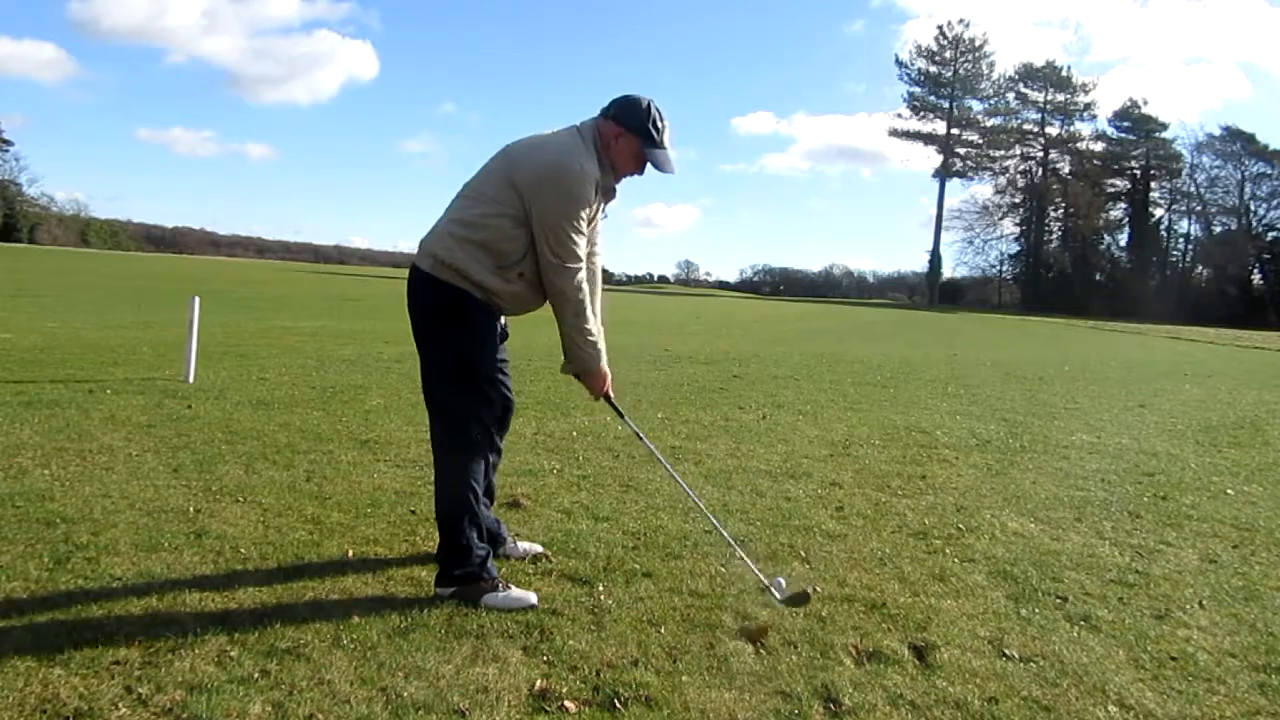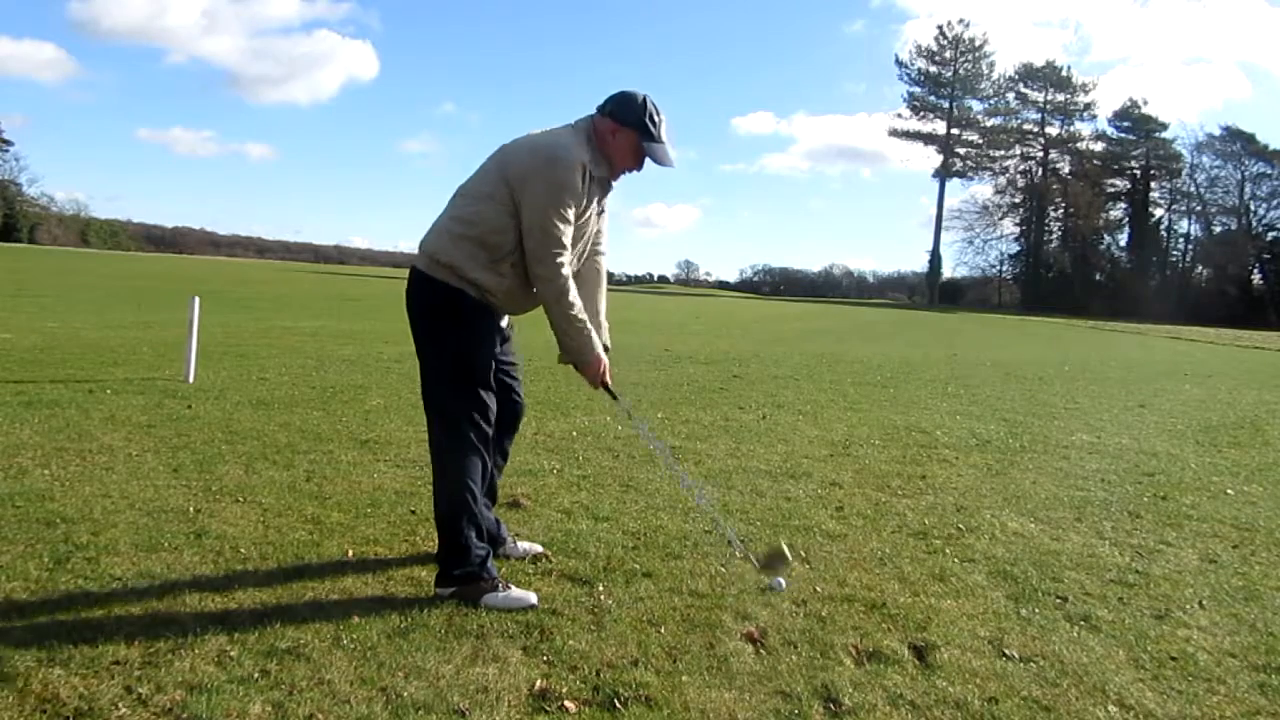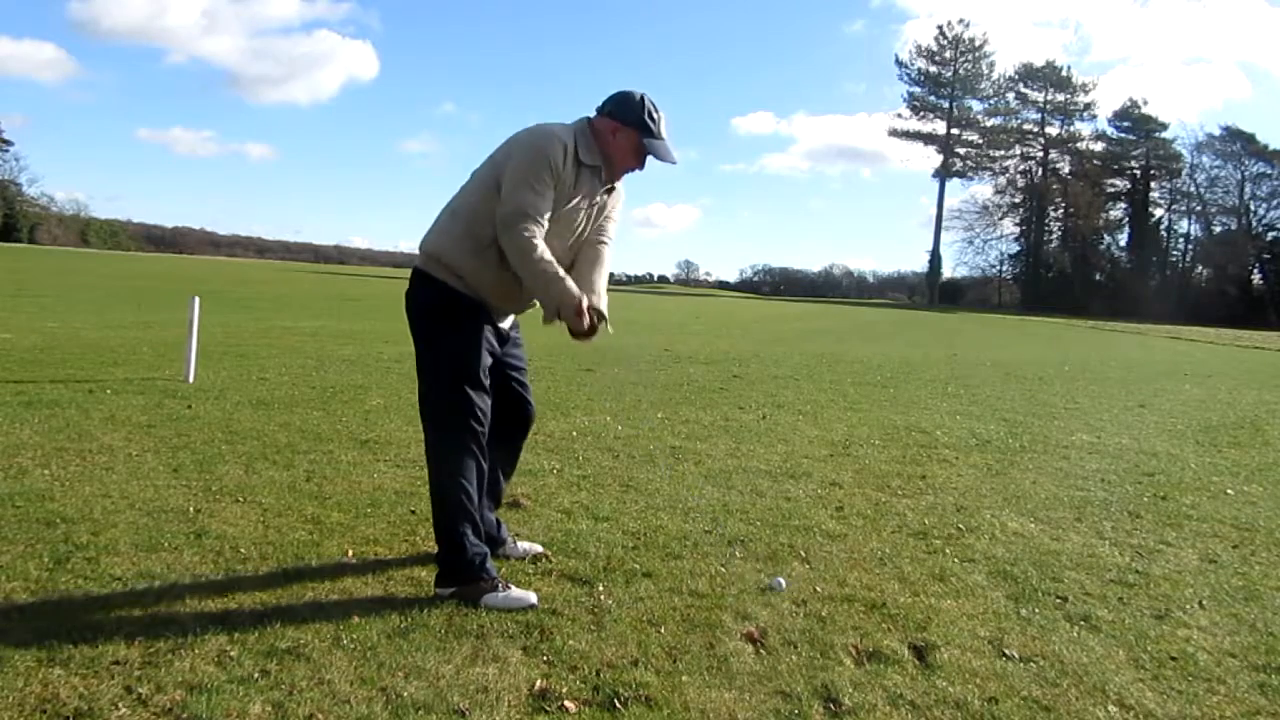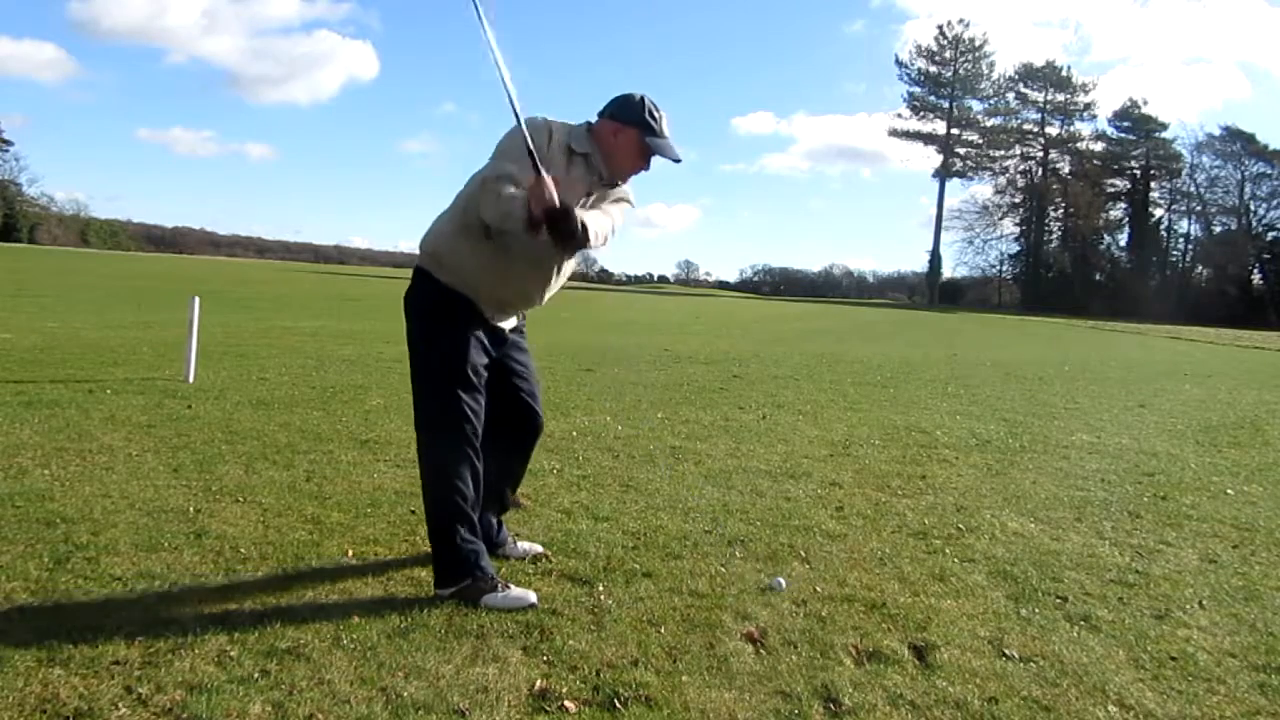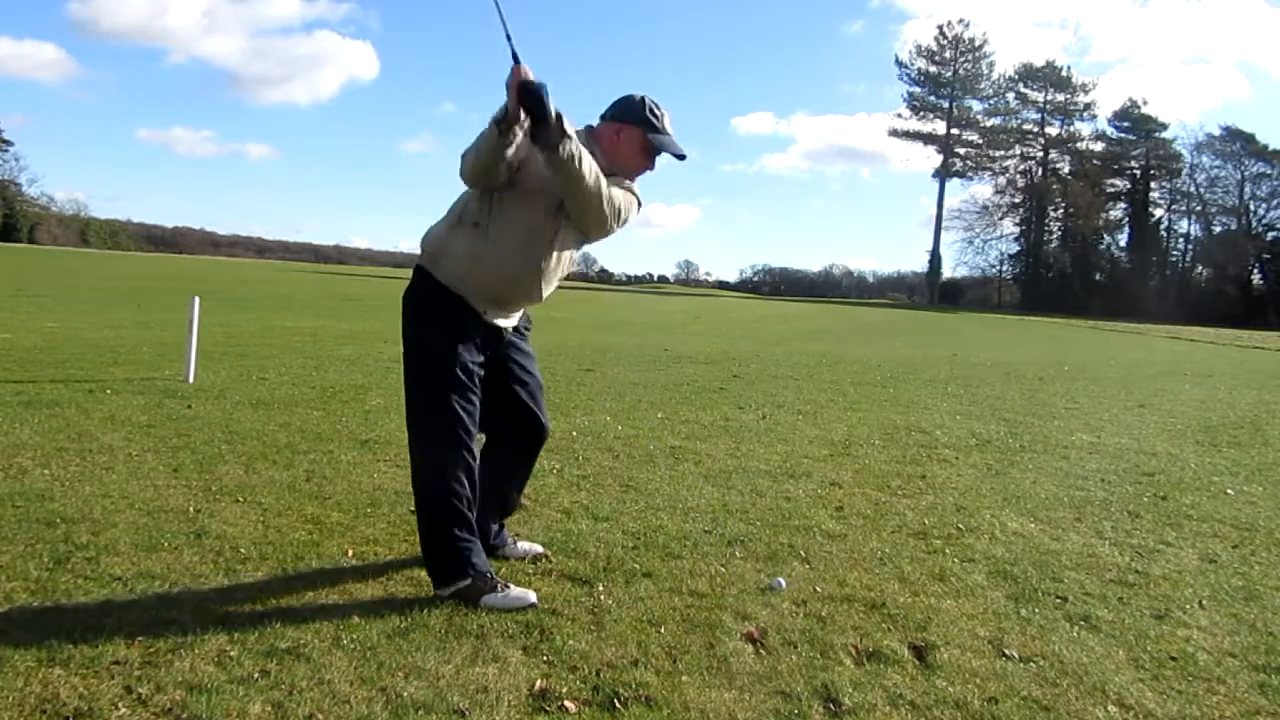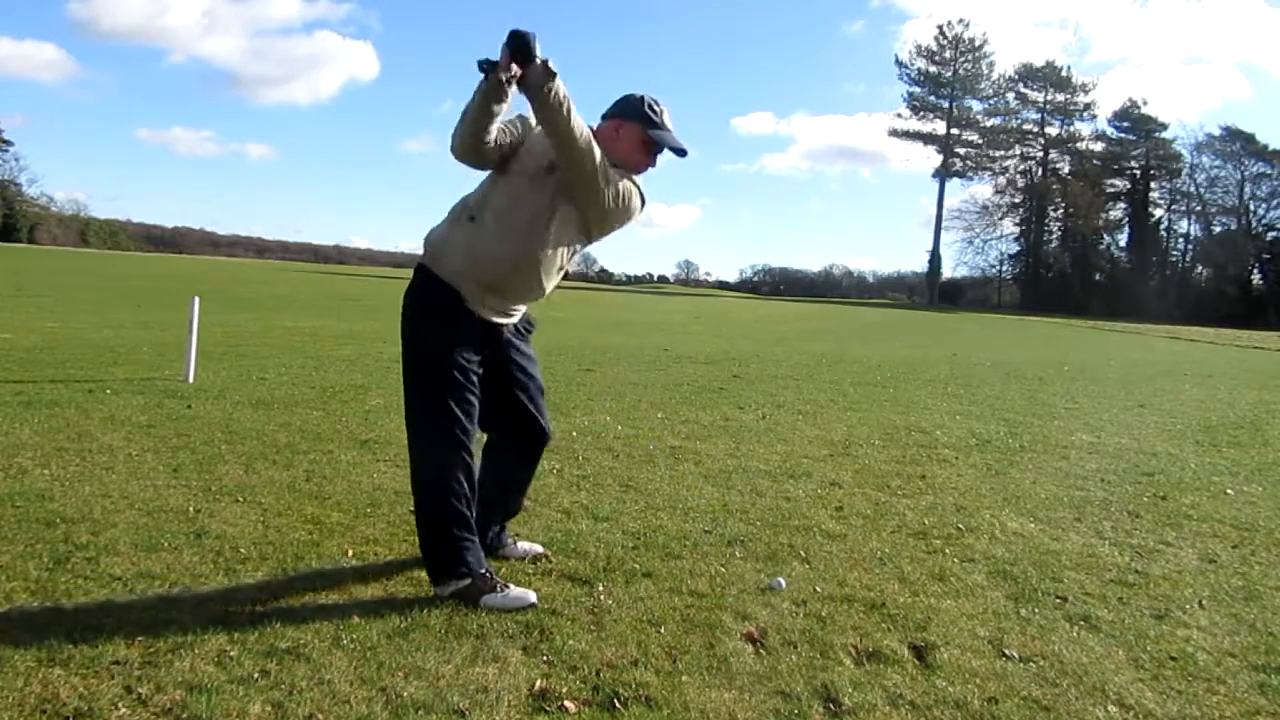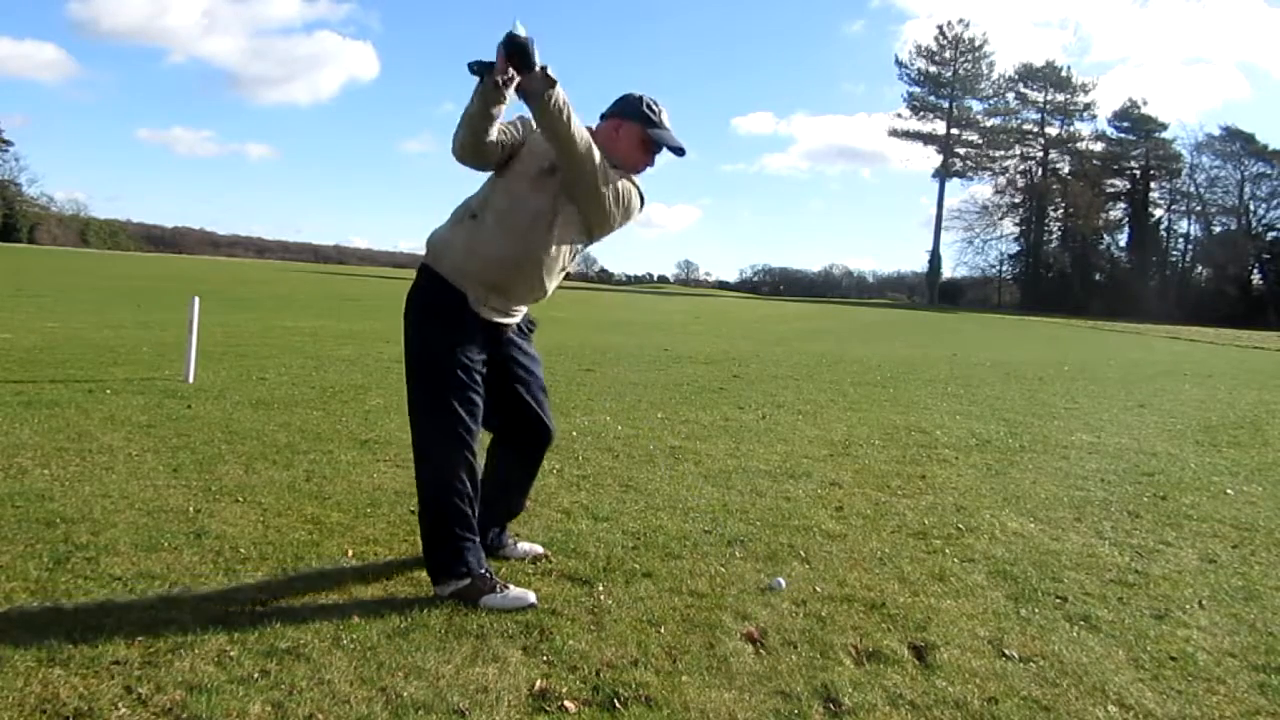
dt=0.1s
person 1, frame 1
left shoulder: (591, 175)
right shoulder: (568, 169)
left elbow: (583, 267)
right elbow: (565, 278)
left wrist: (592, 352)
right wrist: (590, 358)
left hip: (478, 298)
right hip: (450, 292)
left knee: (492, 413)
right knee: (467, 427)
left ankle: (481, 530)
right ankle: (464, 572)
person 1, frame 2
left shoulder: (591, 173)
right shoulder: (559, 161)
left elbow: (589, 263)
right elbow: (550, 269)
left wrist: (596, 341)
right wrist: (584, 349)
left hip: (480, 299)
right hip: (449, 292)
left knee: (502, 413)
right knee: (466, 426)
left ankle: (481, 530)
right ankle: (464, 571)
person 1, frame 3
left shoulder: (606, 190)
right shoulder: (547, 147)
left elbow: (594, 253)
right elbow: (520, 240)
left wrist: (592, 305)
right wrist: (564, 298)
left hip: (496, 309)
right hip: (448, 296)
left knee: (512, 416)
right knee: (461, 431)
left ankle: (482, 531)
right ankle: (462, 571)
person 1, frame 4
left shoulder: (616, 195)
right shoulder: (543, 138)
left elbow: (588, 231)
right elbow: (496, 197)
left wrist: (562, 214)
right wrist: (528, 206)
left hip: (500, 312)
right hip: (447, 295)
left knee: (519, 422)
right knee: (456, 432)
left ankle: (484, 531)
right ankle: (460, 570)
person 1, frame 5
left shoulder: (621, 202)
right shoulder: (529, 140)
left elbow: (585, 195)
right elbow: (480, 174)
left wrist: (550, 133)
right wrist: (512, 116)
left hip: (504, 321)
right hip: (442, 299)
left knee: (524, 430)
right knee: (449, 436)
left ankle: (484, 534)
right ankle: (459, 572)
person 1, frame 6
left shoulder: (622, 197)
right shoulder: (536, 131)
left elbow: (583, 170)
right elbow: (471, 148)
left wrist: (545, 91)
right wrist: (498, 86)
left hip: (505, 320)
right hip: (443, 297)
left knee: (527, 430)
right knee: (447, 433)
left ankle: (485, 533)
right ankle: (457, 570)
person 1, frame 7
left shoulder: (624, 197)
right shoulder: (535, 130)
left elbow: (575, 154)
right elbow: (471, 150)
left wrist: (546, 98)
right wrist: (494, 87)
left hip: (506, 317)
right hip: (444, 296)
left knee: (531, 431)
right knee: (451, 432)
left ankle: (487, 531)
right ankle: (457, 568)
